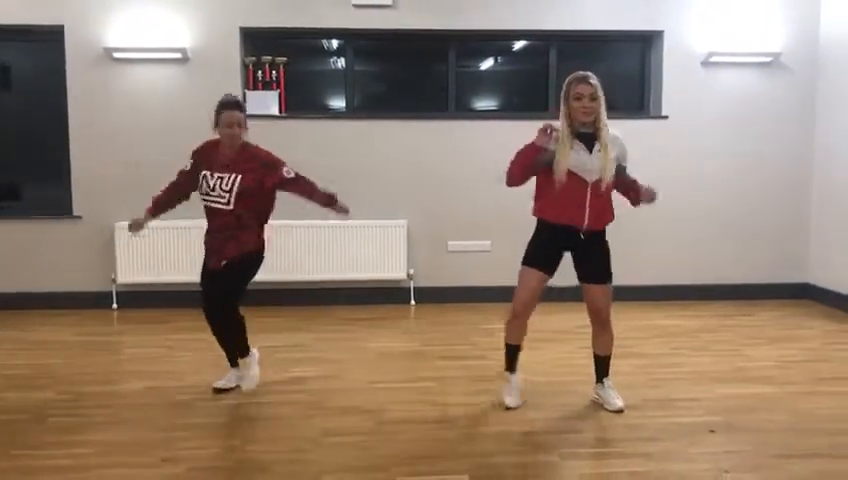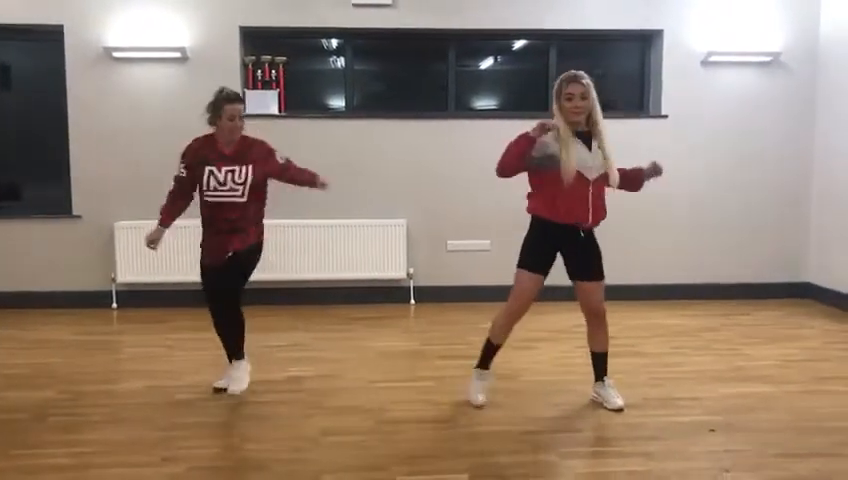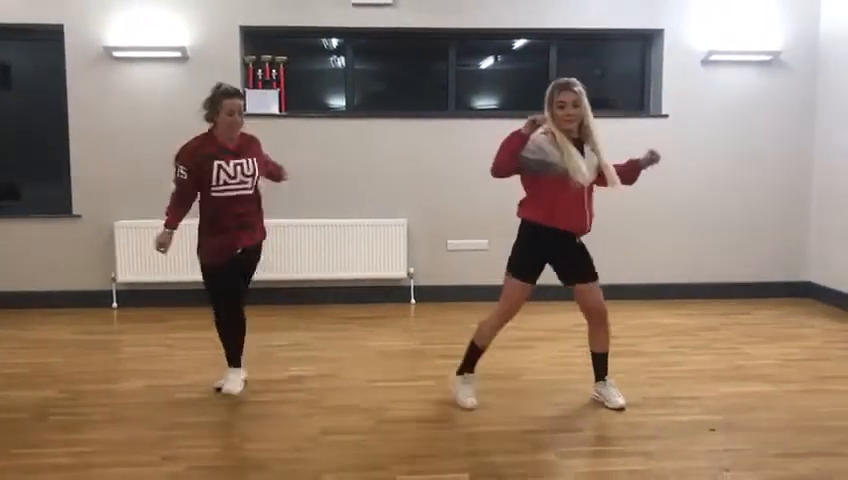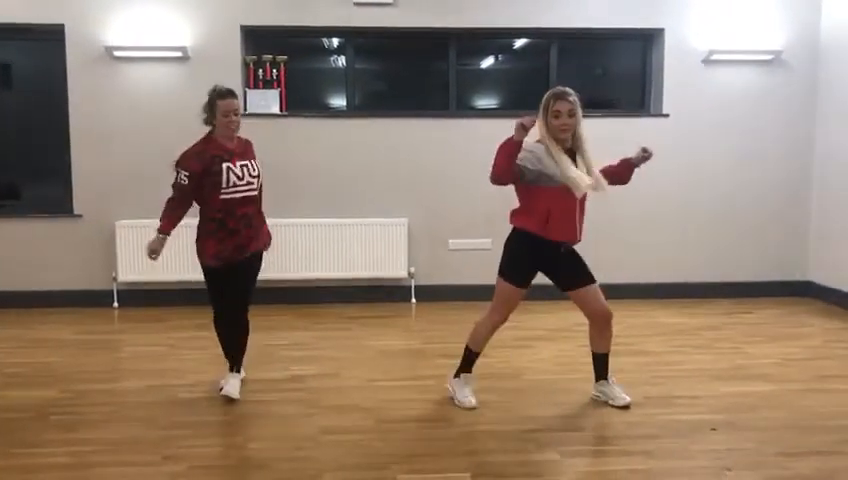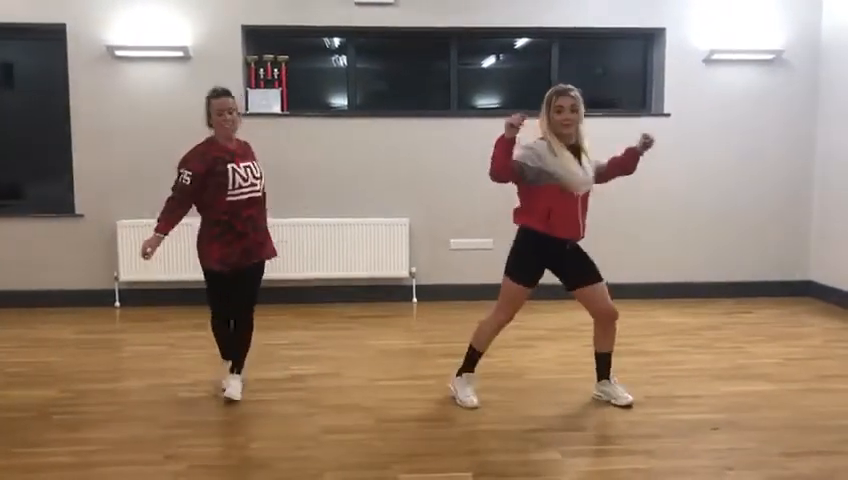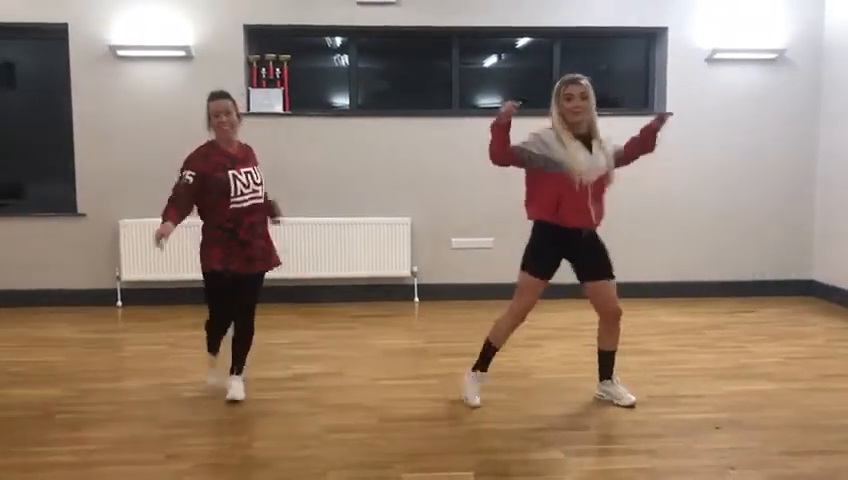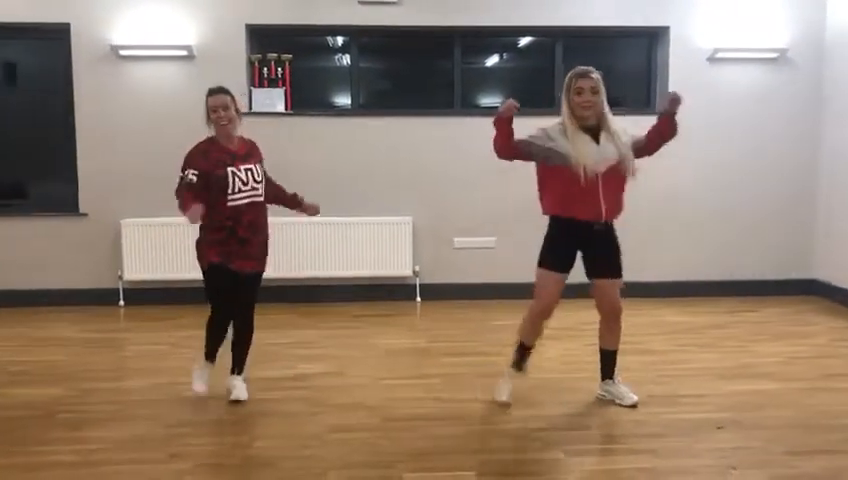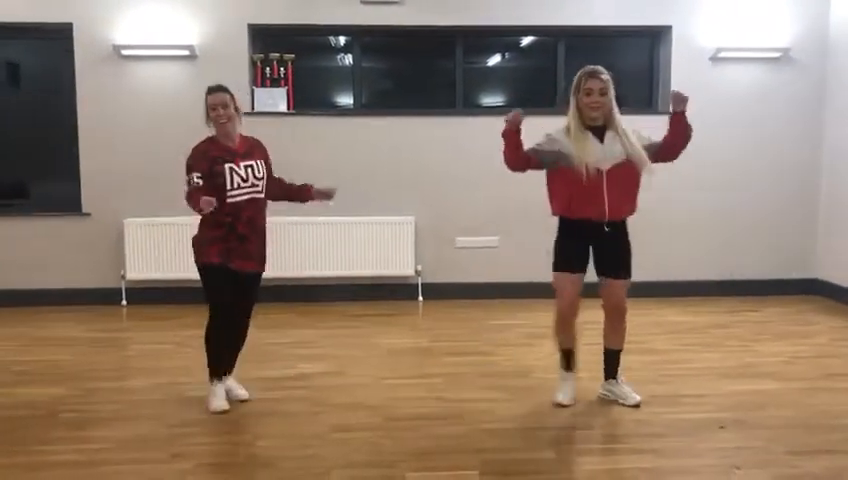
dt=0.1s
person 1, frame 1
left shoulder: (612, 142)
right shoulder: (553, 143)
left elbow: (621, 181)
right elbow: (514, 177)
left wrist: (640, 192)
right wrist: (537, 145)
left hip: (592, 236)
right hip: (551, 231)
left knee: (600, 315)
right knee: (519, 306)
left ankle: (603, 386)
right ankle: (511, 377)
person 1, frame 2
left shoulder: (599, 140)
right shoulder: (549, 141)
left elbow: (611, 177)
right elbow: (504, 169)
left wrist: (642, 174)
right wrist: (531, 136)
left hip: (583, 235)
right hip: (546, 230)
left knee: (597, 313)
right knee: (516, 308)
left ankle: (602, 383)
right ankle: (481, 372)
person 1, frame 3
left shoulder: (587, 146)
right shoulder: (542, 145)
left elbow: (603, 174)
right elbow: (501, 168)
left wrist: (639, 164)
right wrist: (524, 132)
left hip: (570, 242)
right hip: (537, 237)
left knee: (598, 314)
right knee: (503, 314)
left ankle: (602, 384)
right ankle: (464, 376)
person 1, frame 4
left shoulder: (578, 156)
right shoulder: (537, 154)
left elbow: (599, 178)
right elbow: (499, 176)
left wrist: (631, 163)
right wrist: (516, 138)
left hip: (562, 249)
right hip: (528, 245)
left knee: (602, 315)
right knee: (497, 315)
left ankle: (603, 383)
right ankle: (461, 378)
person 1, frame 5
left shoulder: (582, 156)
right shoulder: (538, 153)
left elbow: (602, 172)
right elbow: (500, 172)
left wrist: (634, 153)
right wrist: (507, 137)
left hip: (569, 247)
right hip: (533, 244)
left knee: (607, 314)
right knee: (501, 315)
left ankle: (605, 382)
right ankle: (463, 377)
person 1, frame 6
left shoulder: (600, 145)
right shoulder: (545, 141)
left elbow: (624, 155)
right elbow: (501, 156)
left wrist: (652, 130)
right wrist: (502, 124)
left hip: (587, 237)
right hip: (550, 235)
left knee: (612, 311)
right knee: (518, 310)
left ankle: (607, 382)
right ankle: (477, 373)
person 1, frame 7
left shoulder: (617, 138)
right shoulder: (553, 136)
left elbow: (648, 144)
right elbow: (508, 151)
left wrist: (668, 116)
right wrist: (504, 121)
left hip: (602, 231)
right hip: (563, 229)
left knee: (612, 309)
right knee: (541, 307)
left ankle: (608, 381)
right ankle: (515, 370)
person 1, frame 8
left shoulder: (628, 138)
right shoulder: (561, 139)
left elbow: (667, 151)
right elbow: (519, 162)
left wrist: (678, 116)
right wrist: (512, 131)
left hip: (613, 231)
right hip: (573, 230)
left knee: (617, 309)
right knee: (566, 310)
left ankle: (612, 381)
right ankle: (567, 376)
person 2, frame 1
left shoulder: (260, 160)
right shoulder: (203, 154)
left elbow: (296, 183)
right elbow: (179, 188)
left wrist: (330, 201)
right wrist: (149, 214)
left hip: (246, 248)
right hip: (215, 246)
left knee: (221, 304)
right knee: (213, 308)
left ankle: (246, 356)
right ankle: (237, 369)
person 2, frame 2
left shoulder: (258, 149)
right shoulder: (197, 150)
left elbow: (286, 169)
right elbow: (182, 191)
left wrist: (314, 180)
right wrist: (162, 226)
left hip: (247, 241)
right hip: (213, 242)
left knee: (227, 301)
right knee: (217, 305)
left ankle: (239, 363)
right ankle: (236, 366)
person 2, frame 3
left shoulder: (253, 143)
right shoulder: (196, 150)
right elbow: (184, 192)
left wrist: (277, 172)
right wrist: (169, 228)
left hip: (248, 238)
right hip: (213, 241)
left knee: (233, 302)
right knee: (220, 305)
left ankle: (235, 369)
right ankle: (233, 367)
person 2, frame 4
left shoulder: (246, 147)
right shoulder: (197, 155)
right elbow: (181, 198)
right wrist: (162, 234)
left hip: (251, 243)
right hip: (215, 246)
left knee: (239, 309)
right knee: (223, 310)
left ankle: (234, 373)
right ankle: (234, 368)
person 2, frame 5
left shoulder: (246, 149)
right shoulder: (200, 156)
right elbow: (180, 197)
right wrist: (158, 234)
left hip: (254, 245)
right hip: (218, 249)
left knee: (244, 313)
right knee: (222, 312)
left ankle: (234, 375)
right ankle: (227, 360)
person 2, frame 6
left shoulder: (248, 153)
right shoulder: (201, 159)
right elbow: (182, 196)
left wrist: (269, 208)
right wrist: (169, 222)
left hip: (257, 252)
right hip: (219, 254)
left knee: (245, 317)
right knee: (221, 315)
left ankle: (236, 376)
right ankle: (212, 357)
person 2, frame 7
left shoulder: (251, 149)
right shoulder: (201, 153)
right elbow: (186, 190)
left wrist: (297, 203)
right wrist: (190, 206)
left hip: (252, 249)
right hip: (216, 250)
left knee: (244, 316)
right knee: (222, 312)
left ankle: (237, 376)
right ankle: (206, 363)
person 2, frame 8
left shoulder: (256, 148)
right shoulder: (203, 153)
left elbow: (272, 185)
right elbow: (194, 191)
left wrist: (311, 193)
right wrist: (201, 201)
left hip: (251, 249)
right hip: (214, 250)
left knee: (242, 317)
right knee: (221, 315)
left ankle: (227, 376)
right ankle: (216, 382)
